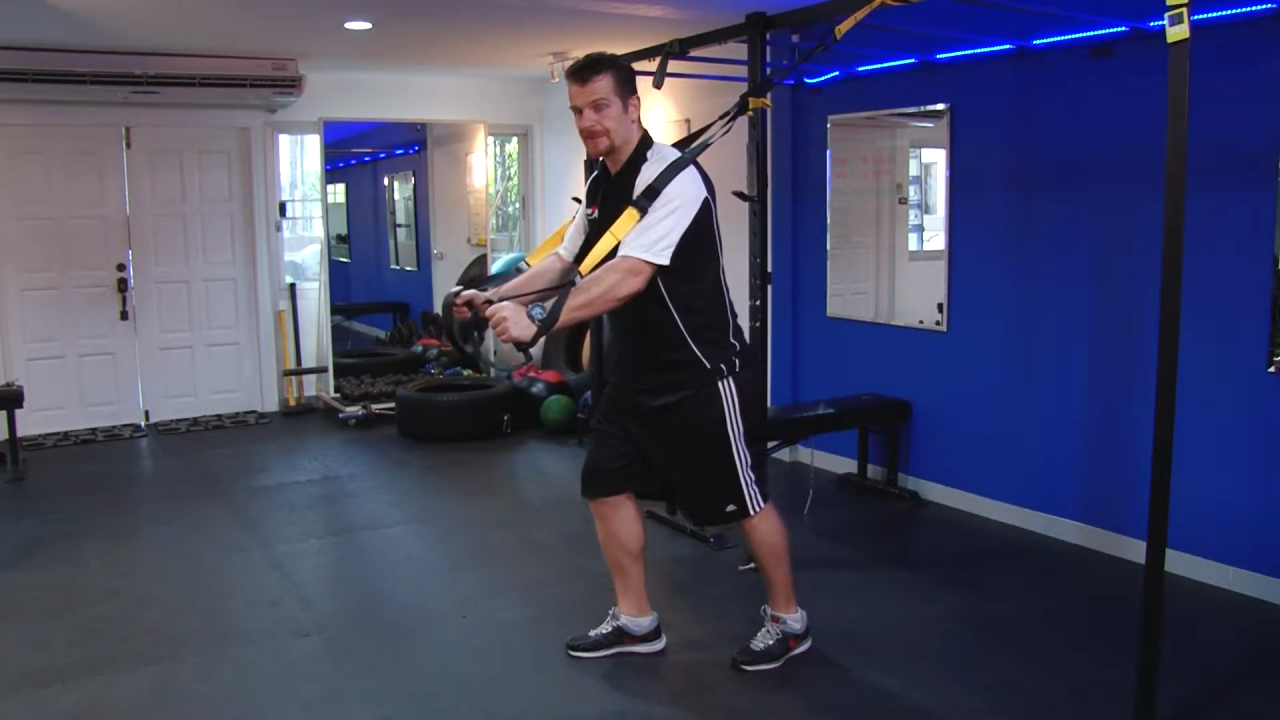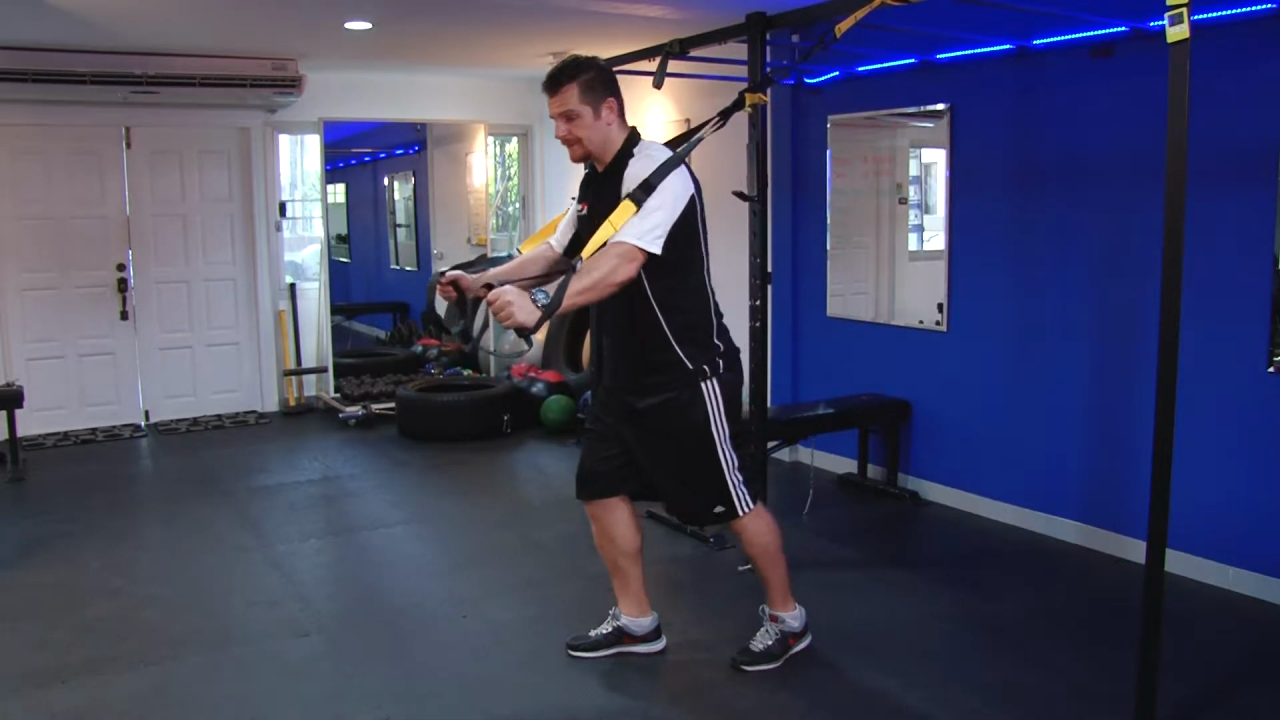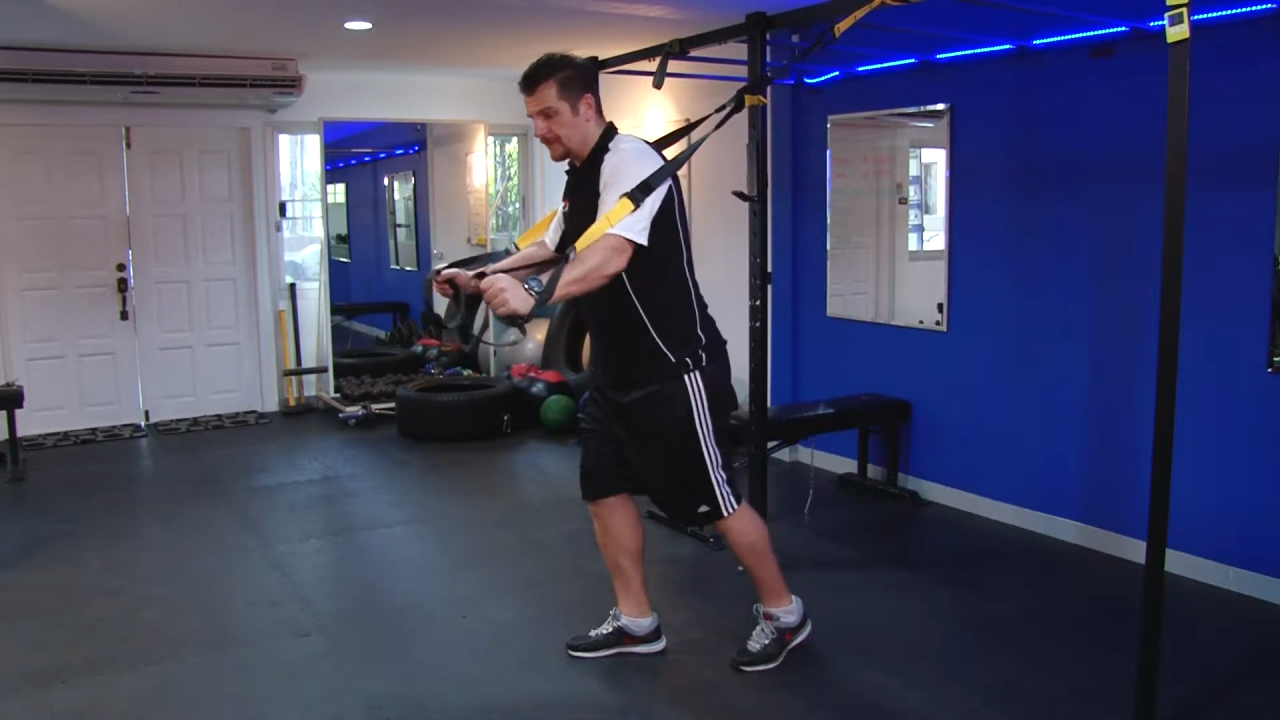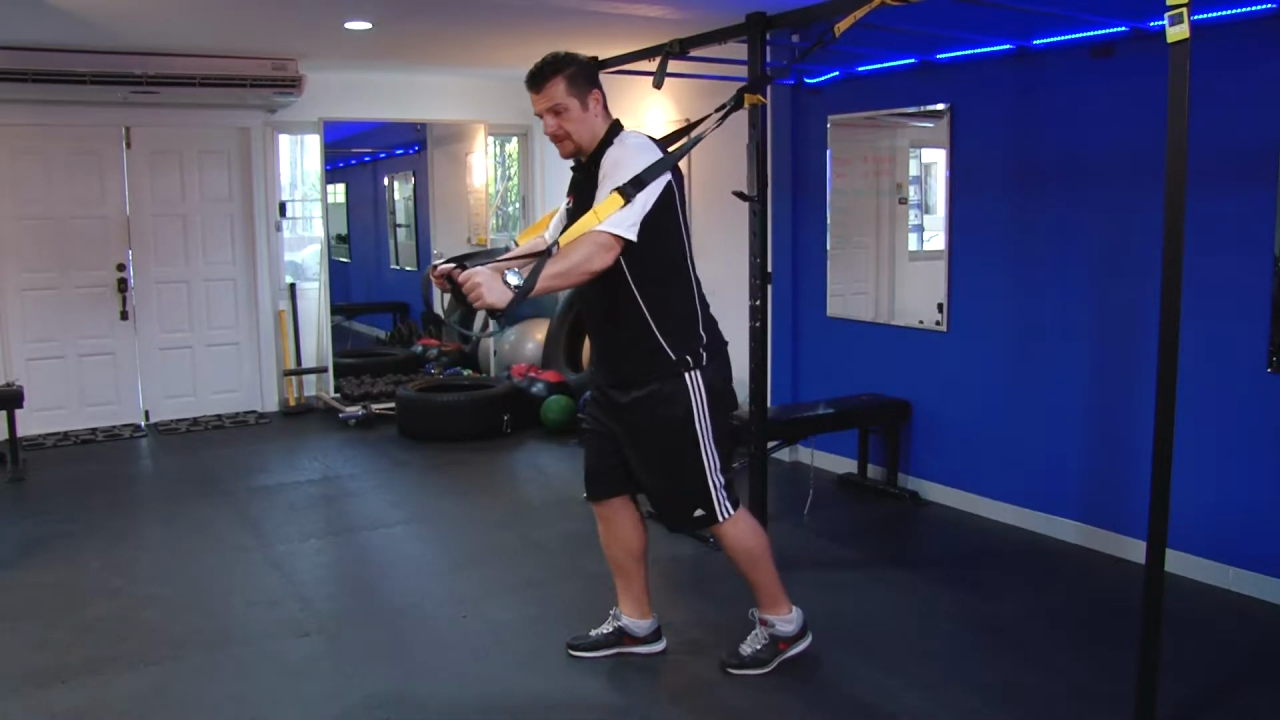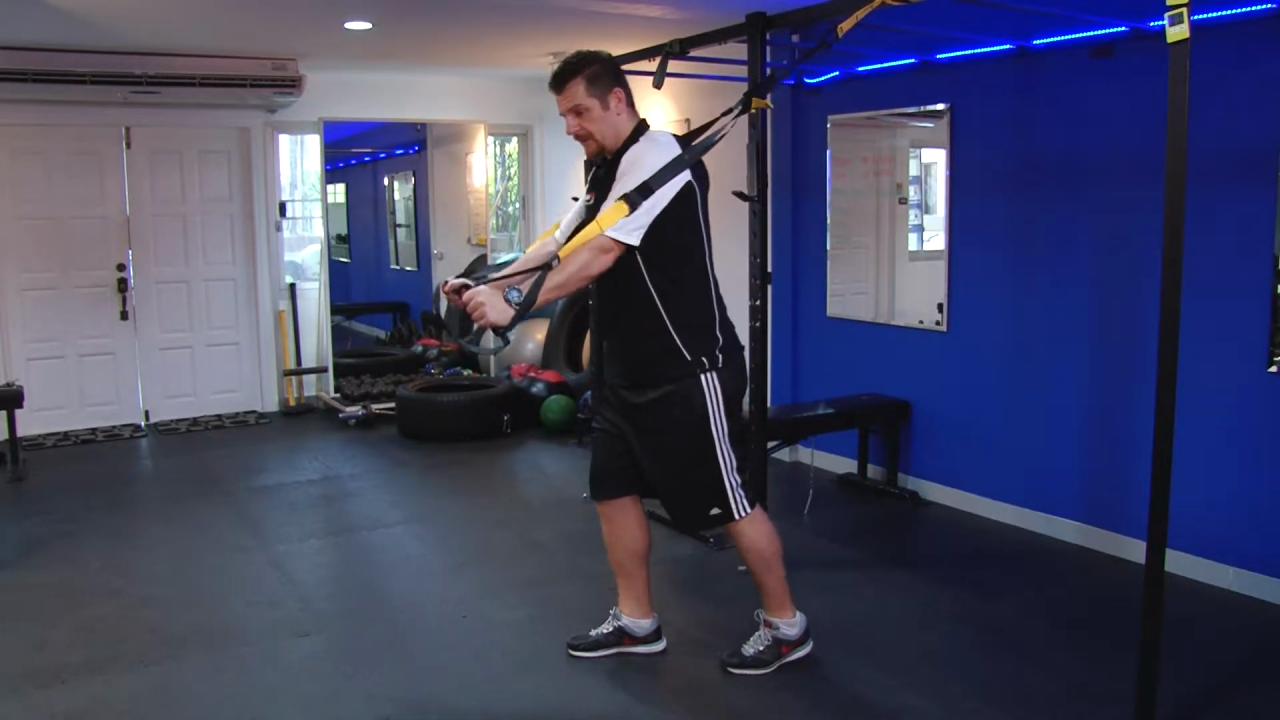
dt=0.2s
person 1, frame 1
left shoulder: (670, 176)
right shoulder: (601, 184)
left elbow: (630, 275)
right elbow: (564, 260)
left wrist: (539, 320)
right wrist: (493, 297)
left hip: (702, 371)
right hip: (638, 370)
left knee: (742, 500)
right knee: (606, 486)
left ankle: (788, 620)
right ankle: (636, 620)
person 1, frame 2
left shoulder: (655, 172)
right shoulder: (595, 182)
left elbow: (622, 265)
right elbow: (554, 252)
left wrist: (539, 306)
right wrist: (482, 282)
left hip: (687, 372)
right hip: (626, 371)
left knee: (731, 500)
right knee: (601, 488)
left ankle: (787, 619)
right ankle: (636, 620)
person 1, frame 3
left shoulder: (629, 161)
right shoulder: (581, 175)
left elbow: (612, 254)
right elbow: (548, 248)
left wrist: (533, 294)
right wrist: (478, 278)
left hip: (674, 366)
right hip: (618, 368)
left knee: (713, 500)
right knee: (604, 490)
left ankle: (783, 612)
right ankle: (636, 621)
person 1, frame 4
left shoulder: (631, 157)
right shoulder: (586, 172)
left elbow: (600, 250)
right elbow: (549, 246)
left wrist: (512, 285)
right wrist: (475, 273)
left hip: (676, 367)
right hip: (618, 368)
left knee: (707, 504)
right knee: (607, 492)
left ankle: (782, 621)
right ankle: (637, 622)
person 1, frame 5
left shoulder: (654, 157)
right shoulder: (607, 172)
left elbow: (599, 254)
right elbow: (558, 246)
left wrist: (514, 301)
right wrist: (487, 285)
left hip: (690, 369)
right hip: (629, 369)
left knee: (725, 502)
right knee: (613, 491)
left ankle: (786, 624)
right ankle: (636, 621)
